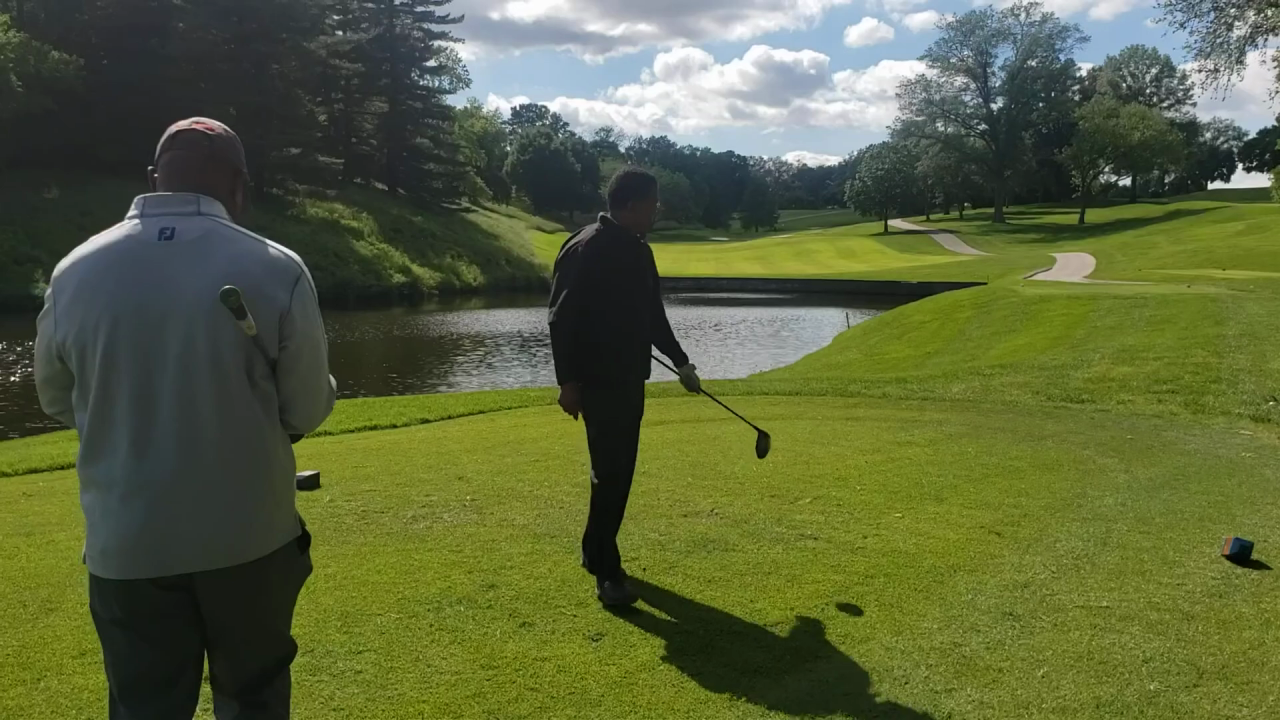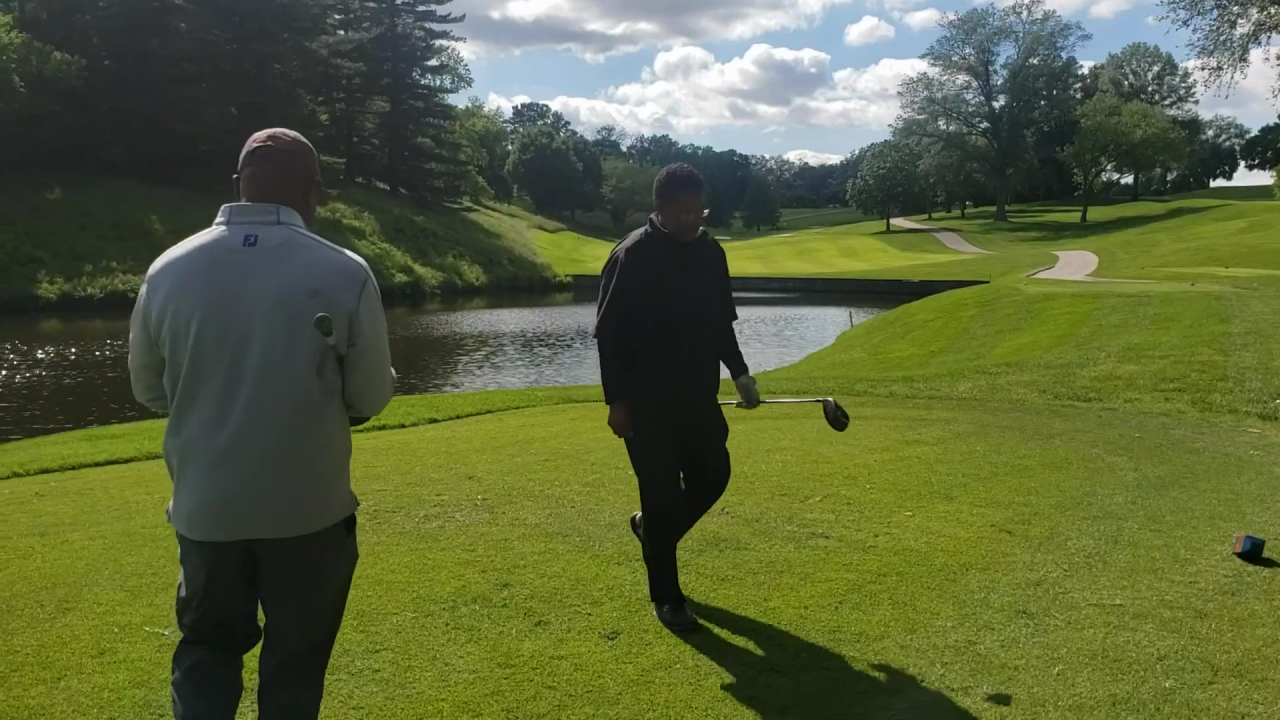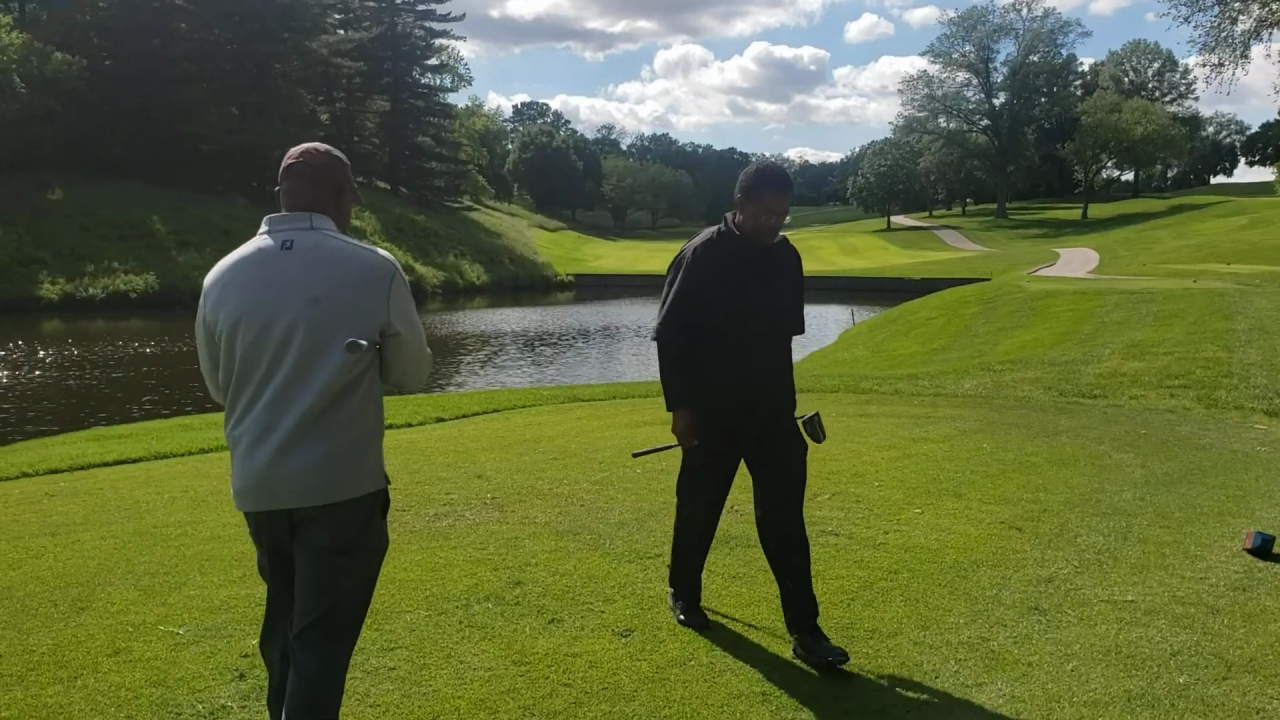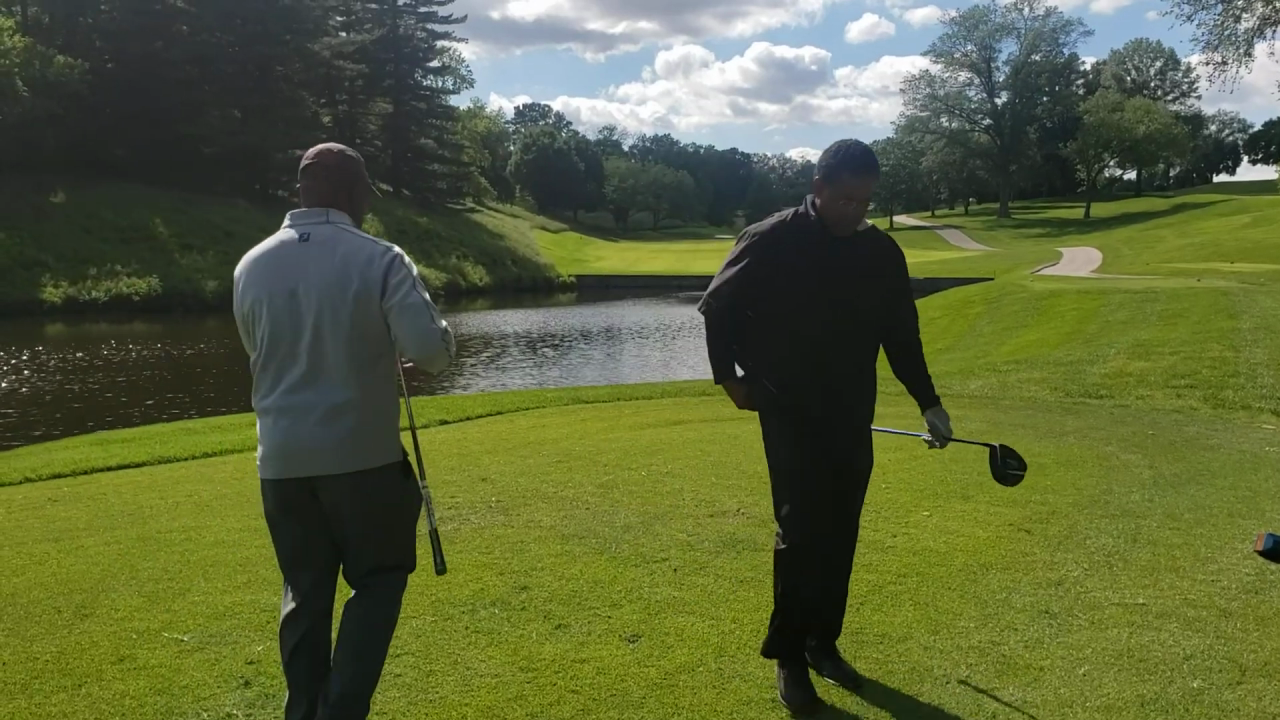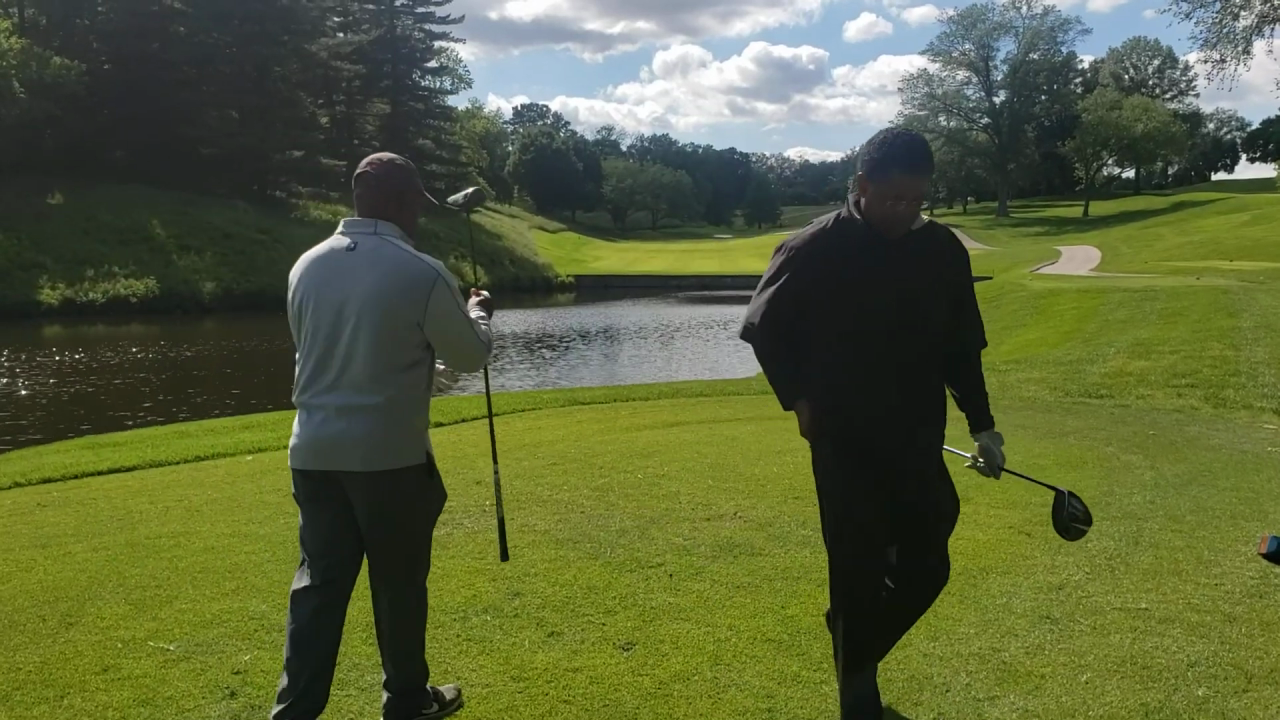
dt=0.4s
person 1, frame 1
left shoulder: (76, 273)
right shoulder: (275, 269)
left elbow: (59, 400)
right elbow: (308, 409)
left hip: (126, 544)
right hip: (249, 533)
person 1, frame 2
left shoulder: (169, 270)
right shoulder: (344, 274)
left elbow: (150, 389)
right elbow: (371, 396)
left hip: (205, 508)
right hip: (309, 508)
left knee: (208, 652)
right knee: (294, 666)
person 1, frame 3
left shoulder: (223, 275)
right shoulder: (374, 270)
left elbow: (219, 385)
right elbow: (411, 373)
left hip: (258, 483)
right hip: (343, 484)
left knee: (283, 617)
right knee: (322, 636)
person 1, frame 4
left shoulder: (252, 266)
right shoulder: (380, 260)
right elbow: (431, 351)
right wrist: (413, 337)
left hip: (283, 459)
right hip: (363, 456)
left knee: (305, 597)
right knee: (377, 582)
person 1, frame 5
left shoulder: (307, 266)
right shoulder: (422, 274)
right elbow: (470, 355)
right wrist: (479, 313)
left hip: (315, 452)
right hip: (390, 455)
left knee: (319, 582)
right knee: (399, 582)
person 2, frame 1
left shoulder: (639, 250)
right shoulder: (585, 250)
left elbow: (653, 315)
right elbow: (562, 321)
left wrist: (681, 362)
right wrist: (568, 381)
left hip: (629, 376)
right hip: (597, 380)
left knee: (619, 468)
right knee: (610, 470)
left ankle: (598, 555)
right ankle: (605, 570)
person 2, frame 2
left shoulder: (709, 251)
right shoulder: (631, 257)
left elbow: (720, 321)
right elbow: (609, 334)
left wrist: (740, 373)
right wrist: (616, 400)
left hip: (698, 392)
right hip: (649, 397)
left knee: (712, 477)
right knee: (661, 493)
left ankle: (650, 526)
right ankle: (666, 596)
person 2, frame 3
left shoulder: (786, 257)
right shoulder: (701, 256)
right elbow: (671, 336)
right wrist: (680, 405)
left hip: (773, 409)
right hip: (714, 411)
left knee: (786, 516)
right knee: (699, 508)
left ankle: (805, 631)
right ankle: (683, 592)
person 2, frame 4
left shoulder: (882, 252)
right shoulder: (772, 241)
left elbow: (902, 336)
right elbow: (717, 307)
left wrist: (929, 403)
right wrist: (727, 376)
left hip: (850, 416)
right hip: (787, 411)
left knee: (839, 535)
right knee: (804, 529)
left ankle: (821, 643)
right ankle: (790, 655)
person 2, frame 5
left shoulder: (943, 250)
right shoulder: (814, 250)
left elbow: (961, 345)
right elbow: (764, 328)
left wrist: (982, 425)
right wrist: (799, 400)
left hip: (918, 444)
right hip: (844, 445)
left knee: (926, 571)
right knee: (858, 578)
left ankle: (857, 650)
